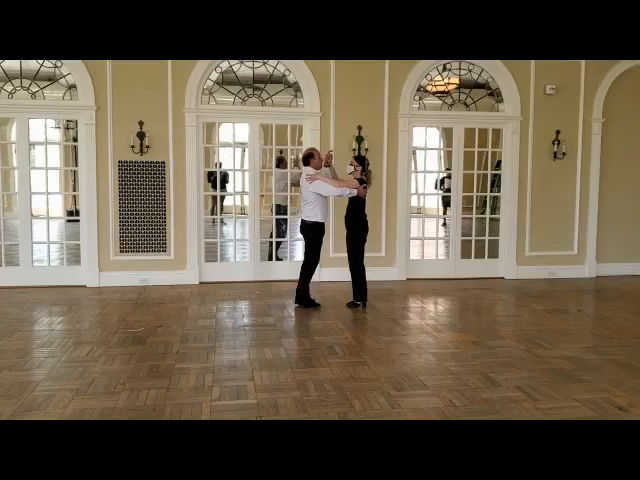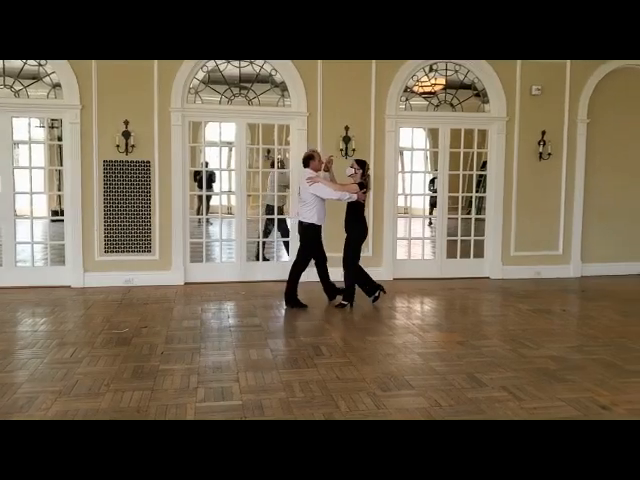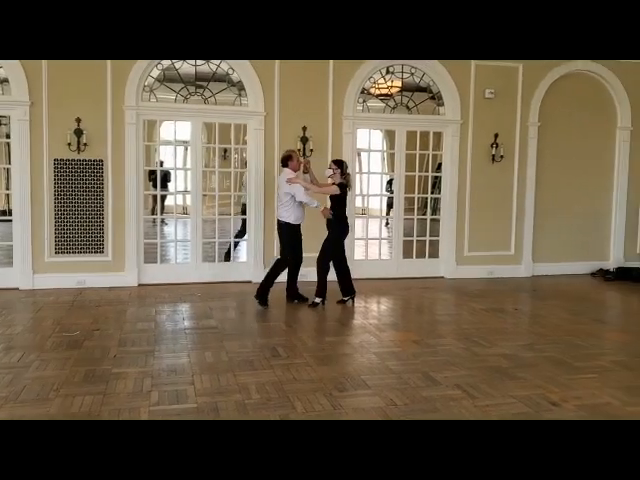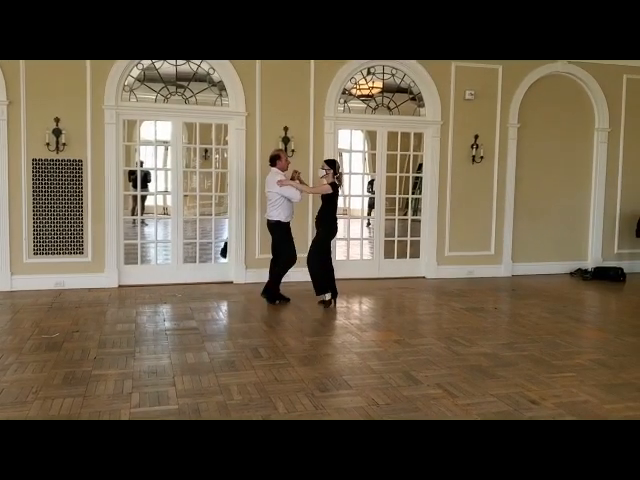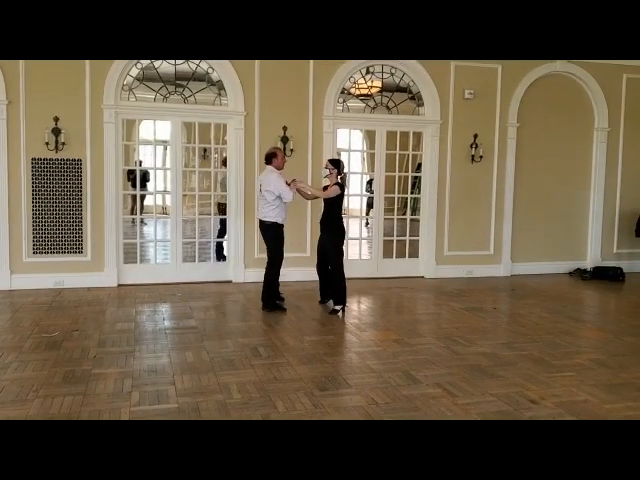
dt=0.5s
person 1, frame 1
left shoulder: (311, 176)
right shoulder: (310, 177)
left elbow: (328, 185)
right elbow: (334, 190)
left wrist: (328, 166)
right wrist: (355, 191)
left hip: (313, 224)
right hip: (312, 224)
left knee: (312, 259)
right knee: (311, 259)
left ankle: (302, 294)
right ankle: (303, 297)
person 1, frame 2
left shoulder: (311, 178)
right shoulder: (310, 179)
left elbow: (326, 189)
right elbow: (333, 194)
left wrist: (327, 171)
right wrist: (355, 196)
left hip: (311, 226)
right hip: (309, 226)
left knee: (321, 259)
right knee: (302, 261)
left ankle: (330, 290)
right ankle: (291, 297)
person 1, frame 3
left shoulder: (288, 177)
right shoulder: (289, 178)
left elbow: (301, 193)
right elbow: (303, 197)
right wrist: (321, 207)
left hip: (292, 224)
right hip: (288, 225)
left knee: (296, 259)
right knee: (286, 259)
left ankle: (292, 292)
right ankle: (263, 291)
person 1, frame 4
left shoulder: (274, 177)
right shoulder: (278, 178)
left elbow: (287, 193)
right elbow: (296, 196)
left wrist: (292, 181)
right wrist: (294, 182)
left hip: (277, 222)
right hip: (279, 223)
left knee: (278, 257)
right knee: (290, 257)
left ankle: (273, 292)
right ankle: (270, 289)
person 1, frame 5
left shoulder: (265, 175)
right shoulder: (275, 177)
right elbow: (288, 197)
left wrist: (287, 187)
right wrist: (292, 187)
left hip: (267, 223)
right hip: (272, 224)
left knee: (275, 258)
right knee: (275, 261)
left ankle: (272, 293)
right ankle: (268, 302)
person 2, frame 1
left shoulder: (360, 182)
right shoulder: (355, 182)
left elbow: (339, 184)
right elbow: (338, 182)
left wrist: (319, 177)
left hip: (358, 227)
right hip: (354, 227)
left knee: (356, 262)
right knee: (354, 262)
left ankle: (360, 299)
right ankle: (358, 297)
person 2, frame 2
left shoulder: (359, 186)
right shoulder: (354, 185)
left elbow: (339, 189)
right elbow: (337, 187)
left wrist: (320, 180)
left hip: (357, 230)
right hip: (354, 230)
left knee: (349, 263)
right knee: (350, 263)
left ankle: (347, 299)
right ankle: (374, 289)
person 2, frame 3
left shoulder: (340, 186)
right shoulder: (336, 185)
left elbow: (318, 190)
right elbow: (318, 185)
left wrist: (299, 181)
right wrist: (309, 171)
left hip: (338, 228)
right hip: (337, 228)
left knee: (322, 260)
right knee: (339, 261)
left ankle: (320, 296)
right ankle: (349, 294)
person 2, frame 4
left shoulder: (332, 186)
right shoulder: (327, 186)
left elbow: (310, 191)
right elbow: (310, 189)
left wrist: (291, 183)
right wrist: (299, 180)
left hip: (327, 227)
right hip: (325, 227)
left knee: (313, 259)
right knee: (324, 260)
left ankle: (325, 292)
right ankle: (330, 294)
person 2, frame 5
left shoulder: (338, 187)
right shoulder: (326, 187)
left elbow: (323, 195)
right elbow: (309, 197)
left wrist: (305, 186)
right wrist: (298, 187)
left hip: (335, 231)
right hip: (325, 230)
left knee: (336, 266)
right knee: (322, 265)
left ankle: (339, 303)
right ankle: (328, 295)
